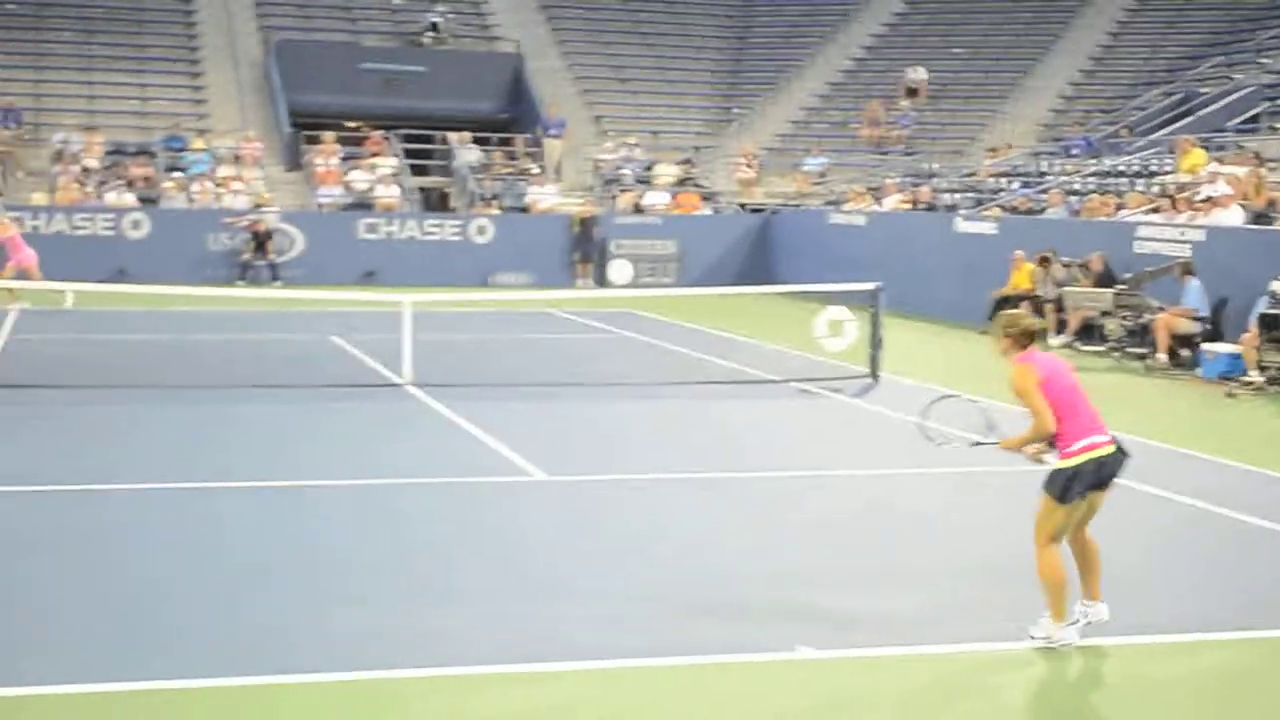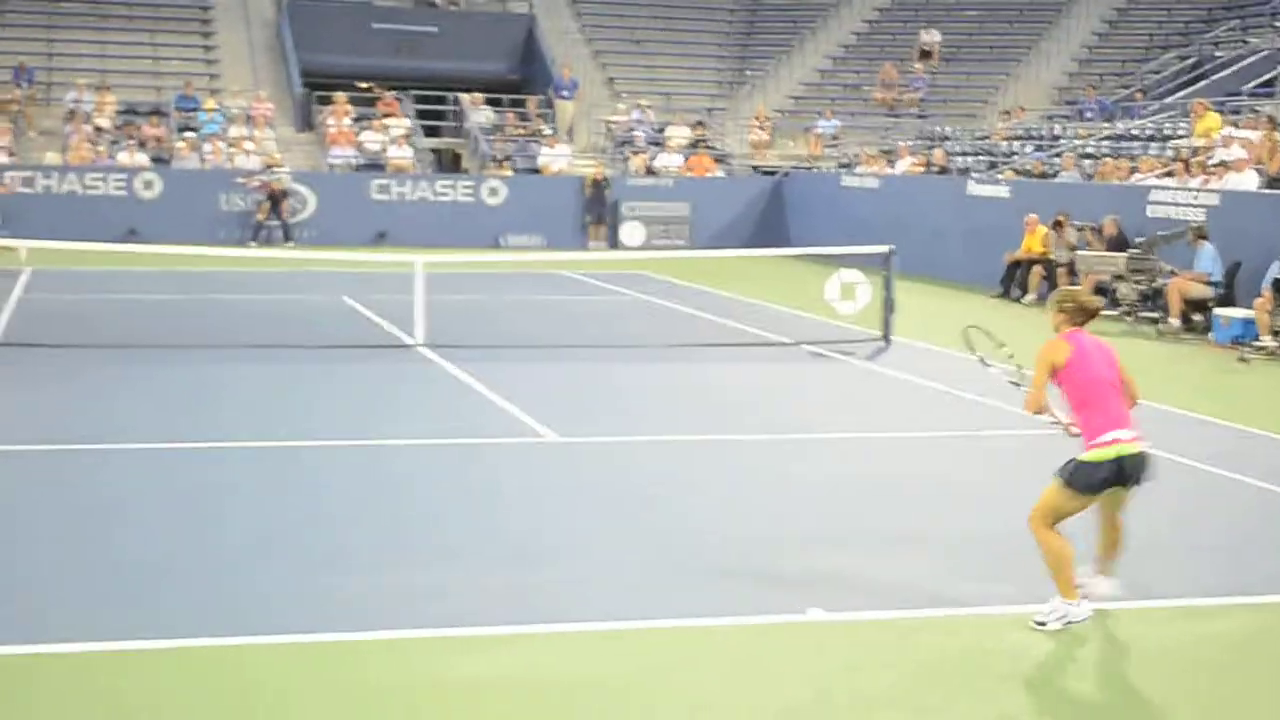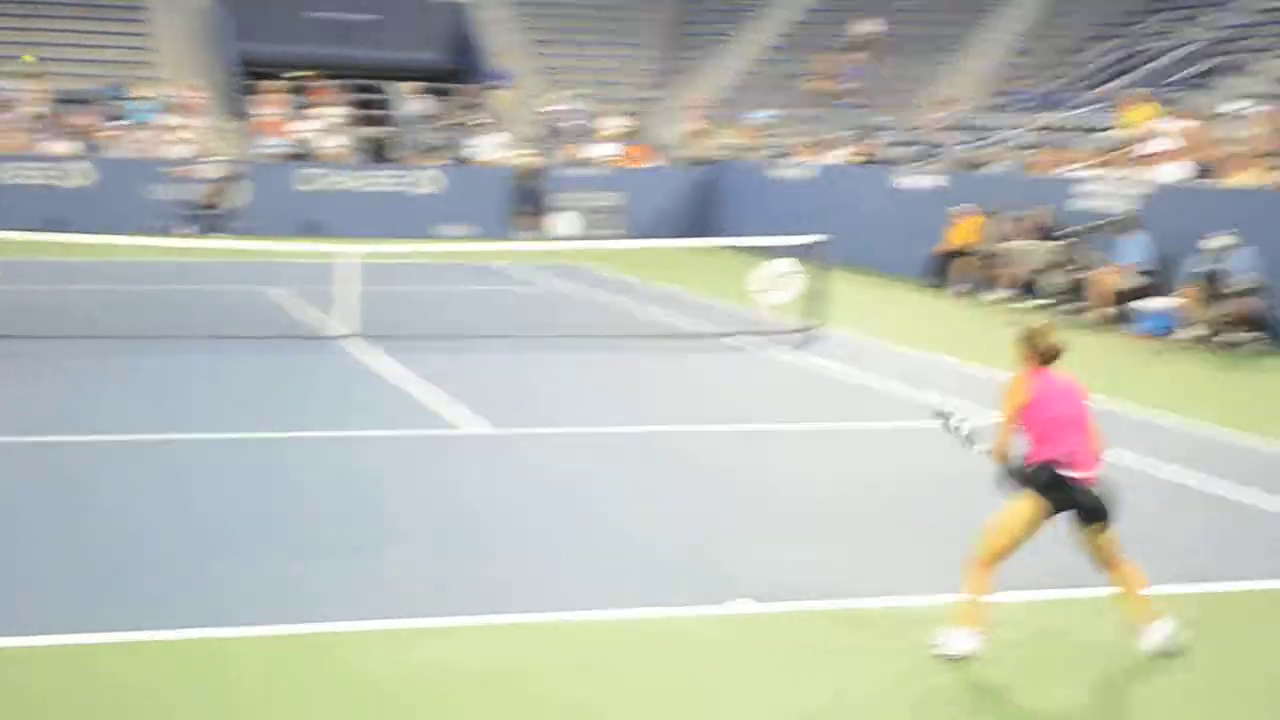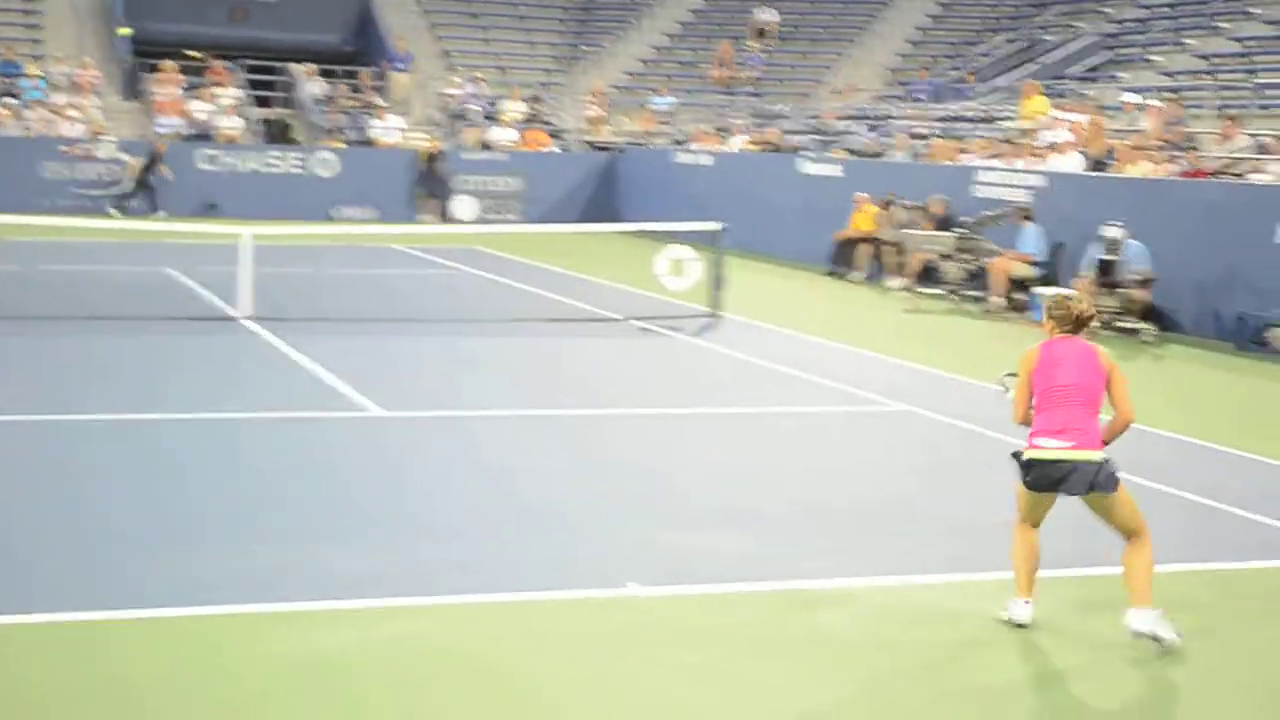
dt=0.3s
person 1, frame 1
left shoulder: (1021, 372)
right shoulder: (1053, 360)
left elbow: (1048, 427)
left wrist: (1014, 444)
right wrist: (1047, 445)
left hip: (1080, 459)
right hip: (1102, 449)
left knee: (1047, 540)
right knee: (1076, 531)
left ankle: (1060, 625)
right ankle: (1095, 605)
person 1, frame 2
left shoulder: (1054, 347)
right shoulder: (1103, 346)
left elbow: (1035, 404)
right elbow: (1131, 397)
left wrist: (1037, 401)
left hip: (1101, 455)
right hip: (1133, 451)
left knee: (1041, 521)
right knee: (1110, 513)
left ankle: (1071, 604)
right ankle: (1101, 578)
person 1, frame 3
left shoulder: (1021, 383)
right shoulder: (1073, 387)
left elbow: (1001, 447)
right elbow: (1095, 448)
left wrist: (1004, 462)
left hip: (1048, 480)
right hip: (1084, 485)
left knee: (984, 559)
right knee: (1111, 561)
left ankle: (964, 632)
right ankle: (1155, 628)
person 1, frame 4
left shoulder: (1034, 355)
right shoulder: (1102, 357)
left elbow: (1020, 415)
right elbow: (1125, 417)
left hip: (1042, 457)
right hip: (1088, 461)
left knee: (1027, 525)
right knee: (1138, 536)
left ankle: (1021, 603)
right ankle: (1144, 614)
